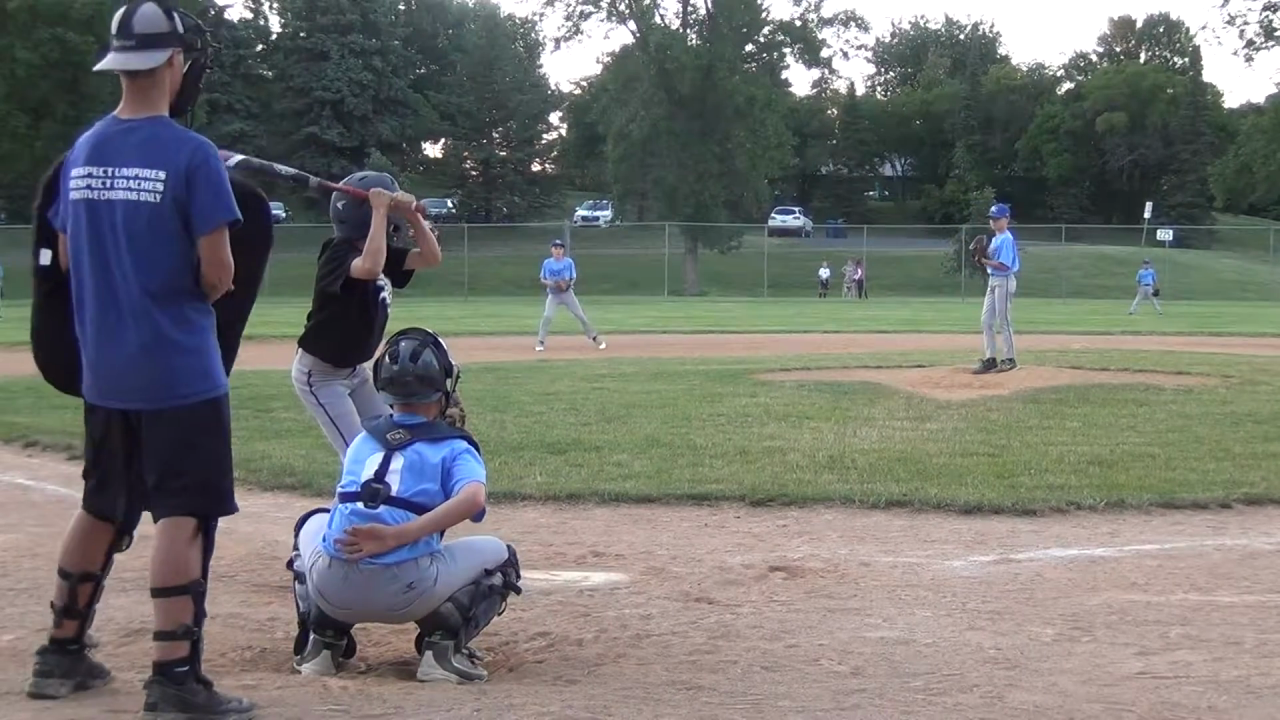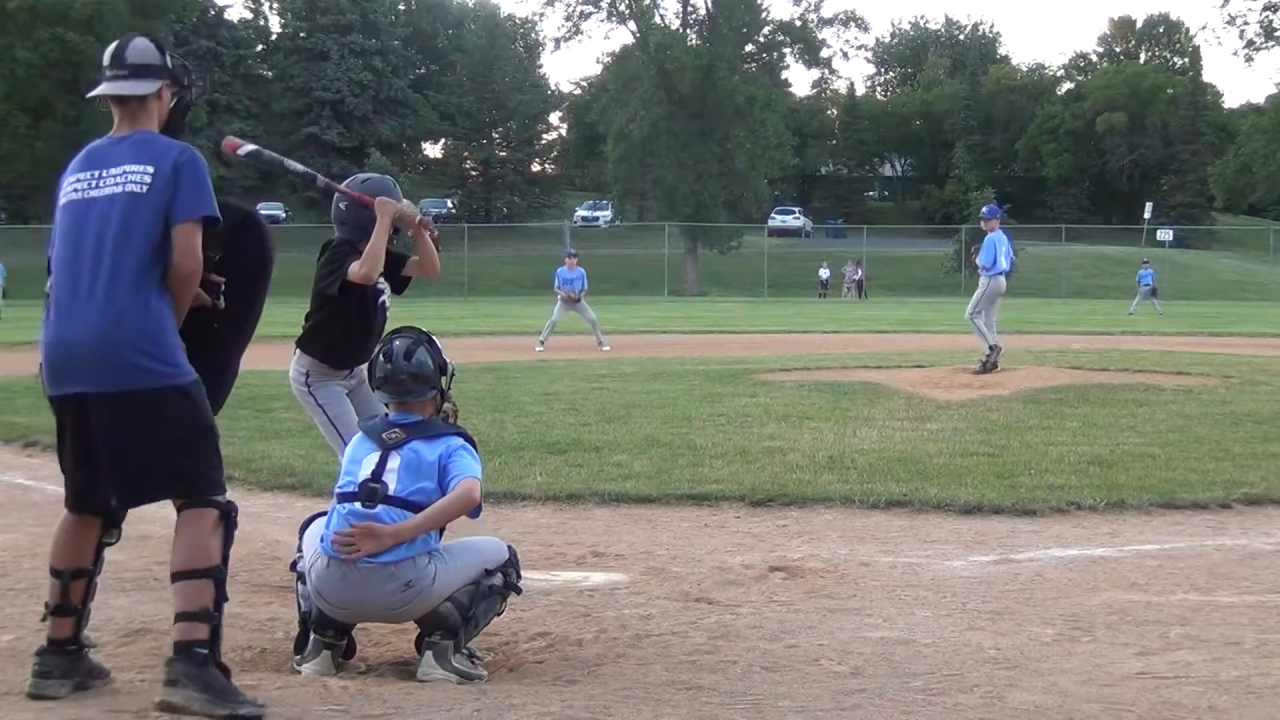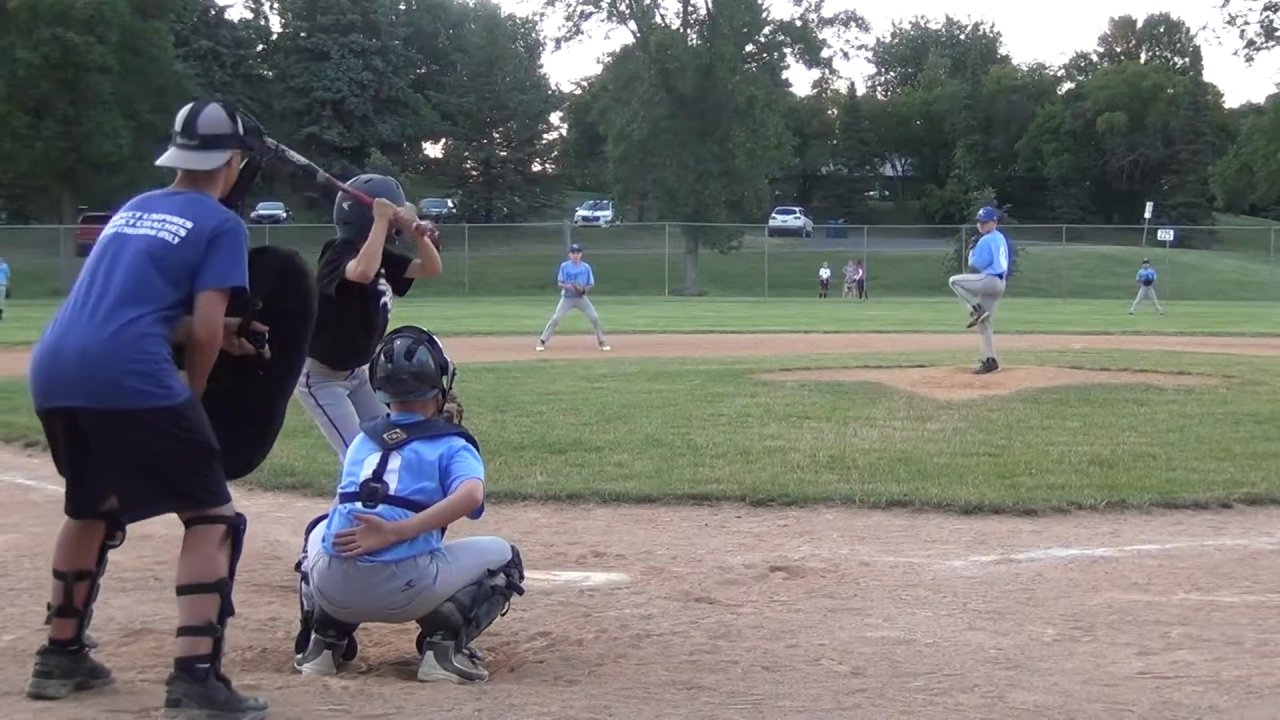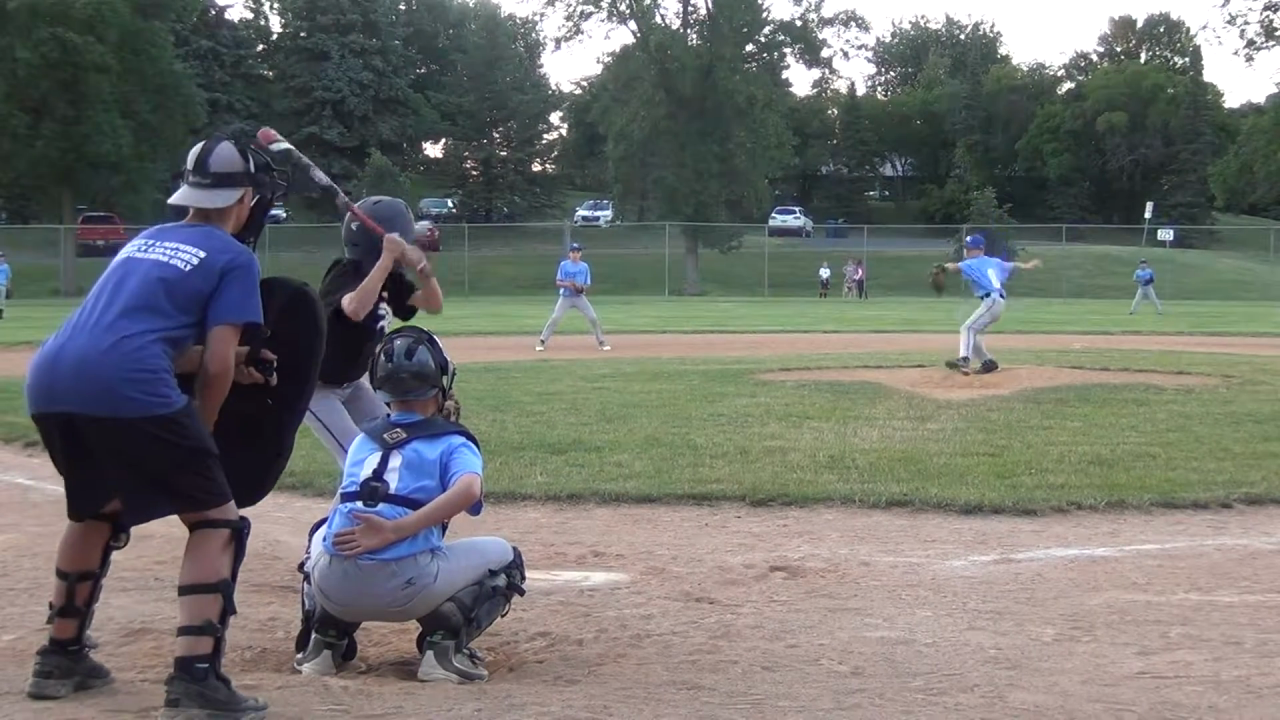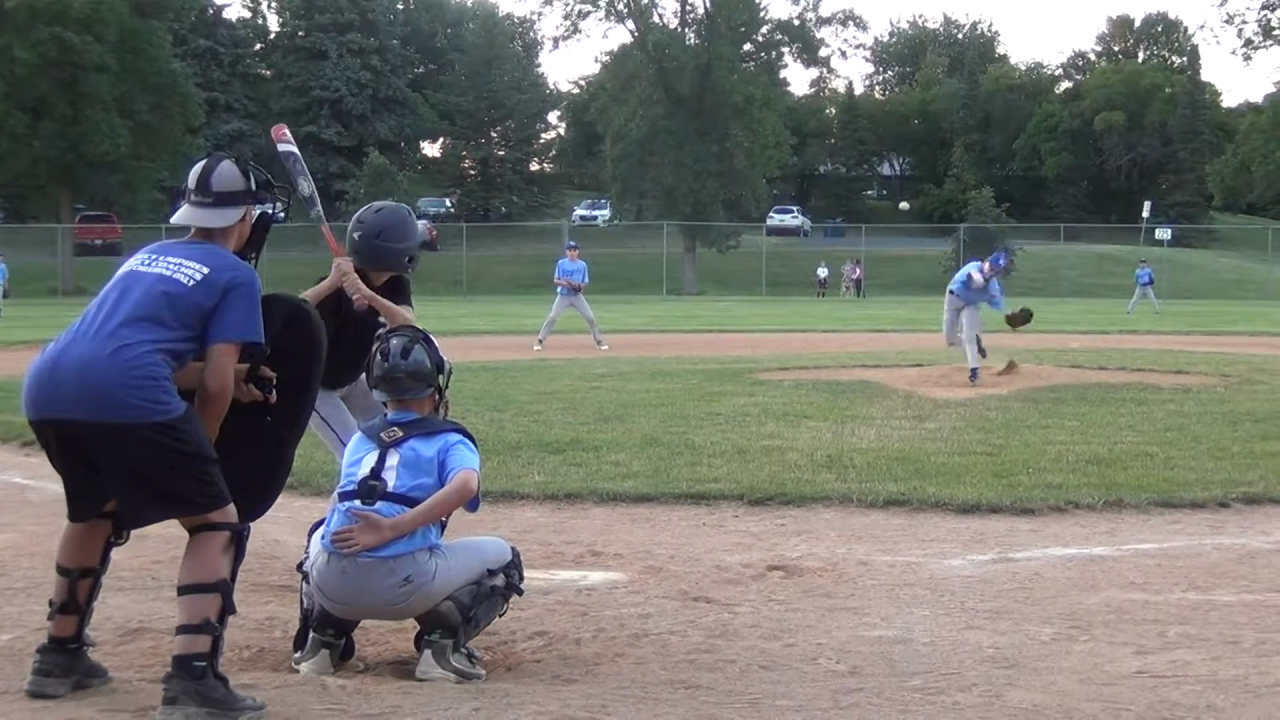
dt=0.4s
person 1, frame 1
left shoulder: (81, 151)
right shoulder: (192, 153)
left elbow: (67, 259)
right elbow: (216, 271)
left hip: (104, 369)
right hip: (178, 370)
left knee: (103, 509)
right knee: (185, 518)
left ankle: (61, 655)
person 1, frame 2
left shoulder: (76, 167)
right shoulder: (177, 158)
right elbow: (187, 262)
left hip: (64, 357)
right hip: (139, 358)
left knee: (88, 504)
right knee: (203, 502)
left ankle: (59, 656)
right ankle: (194, 664)
person 1, frame 3
left shoulder: (130, 210)
right shoulder: (221, 223)
right elbow: (205, 328)
left wrist: (214, 334)
right wrist: (188, 395)
left hip: (53, 371)
right hip: (128, 376)
left knee: (94, 507)
right knee: (212, 517)
left ankle: (60, 656)
person 1, frame 4
left shoulder: (144, 240)
right shoulder: (233, 257)
right elbow: (217, 365)
left wrist: (221, 358)
right wrist: (198, 433)
left hip: (49, 382)
right hip: (126, 388)
left knee: (98, 509)
right knee: (217, 521)
left ankle: (61, 657)
person 1, frame 5
left shoulder: (146, 255)
right shoulder: (235, 274)
right elbow: (217, 382)
left wrist: (221, 377)
right wrist: (199, 449)
left hip: (47, 388)
right hip: (126, 396)
left knee: (98, 509)
right knee: (217, 523)
left ankle: (59, 655)
person 2, frame 1
left shoulder: (363, 438)
right shoulder: (455, 448)
right elbow: (473, 499)
right wrist: (396, 537)
left hip: (331, 588)
right hip: (404, 591)
left knee: (314, 523)
right knee: (500, 556)
left ankle: (322, 641)
right ankle: (444, 645)
person 2, frame 2
left shoulder: (360, 439)
right shoulder: (450, 444)
right elbow: (468, 494)
right wrist: (393, 536)
left hip: (330, 590)
right hip: (403, 591)
left knee: (317, 527)
right knee: (501, 557)
left ankle: (321, 642)
right ankle: (443, 645)
person 2, frame 3
left shoulder: (362, 439)
right shoulder: (451, 444)
right elbow: (471, 495)
right wrist: (394, 533)
left hip: (332, 588)
right hip: (405, 590)
left knee: (322, 529)
right knee: (504, 556)
left ankle: (324, 641)
right ankle: (445, 646)
person 2, frame 4
left shoulder: (363, 440)
right shoulder: (453, 442)
right elbow: (468, 490)
right wrist: (394, 531)
left hip: (333, 587)
right hip: (406, 587)
left knee: (324, 532)
right knee: (504, 558)
left ankle: (324, 641)
right ankle: (444, 646)
person 2, frame 5
left shoulder: (360, 439)
right shoulder: (450, 440)
right elbow: (465, 485)
right wrist: (392, 529)
left hip: (332, 585)
right hip: (405, 585)
left knee: (323, 533)
right knee: (503, 558)
left ankle: (323, 641)
right ankle: (443, 646)
person 3, frame 1
left shoulder: (382, 252)
right shoulder: (339, 254)
left elbow: (431, 258)
right elbow: (370, 268)
left wrist: (412, 214)
right wrist: (381, 211)
left hip: (355, 370)
right hip: (319, 374)
person 3, frame 2
left shoulder: (381, 255)
right shoulder: (339, 255)
left elbow: (430, 269)
right elbow: (367, 274)
left wrist: (416, 227)
right wrist: (385, 220)
left hip: (352, 371)
right hip: (317, 375)
person 3, frame 3
left shoulder: (381, 257)
right shoulder: (339, 255)
left elbow: (432, 269)
right elbow: (364, 272)
left wrist: (415, 229)
right wrist: (381, 219)
left hip: (355, 372)
right hip: (318, 375)
person 3, frame 4
left shoulder: (393, 280)
right shoulder: (345, 274)
left elbow: (434, 304)
right elbow: (356, 310)
left wrist: (423, 269)
right wrist: (386, 259)
left hip: (352, 383)
right hip: (314, 387)
person 3, frame 5
left shoulder: (397, 284)
right shoulder: (341, 287)
left elbow: (406, 322)
left wrist: (367, 294)
right wrist: (330, 283)
left hip: (352, 379)
